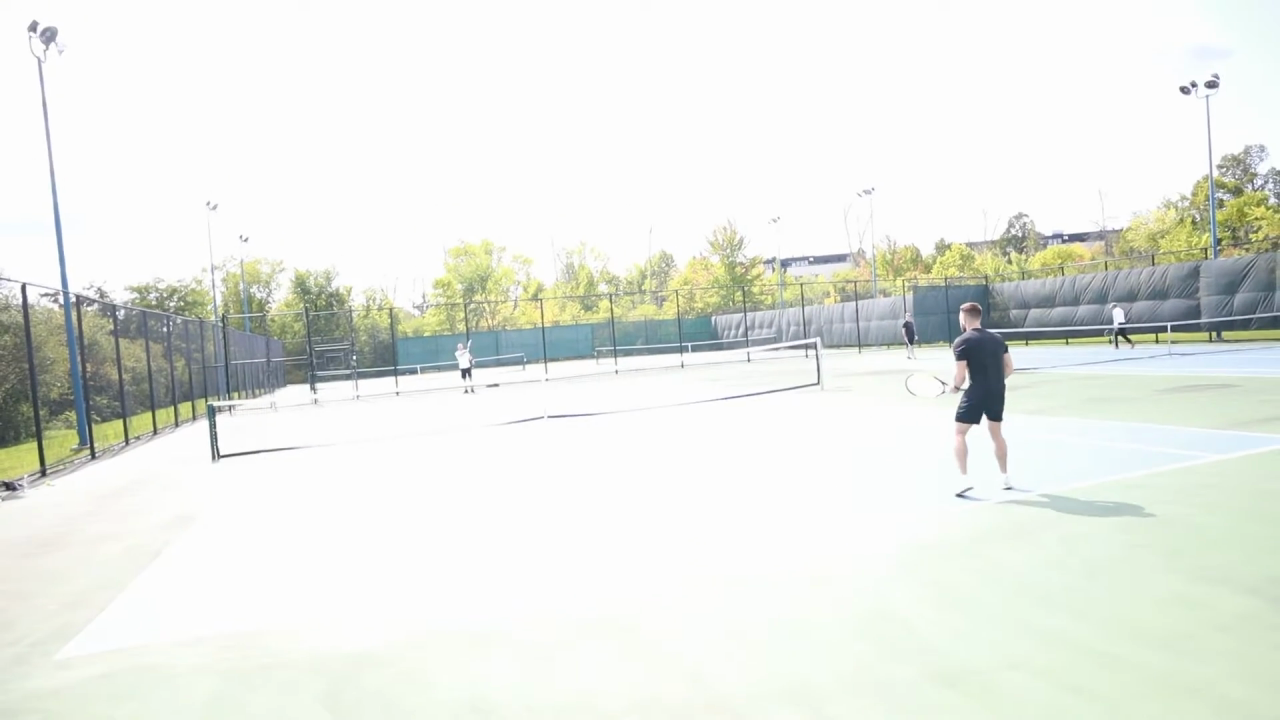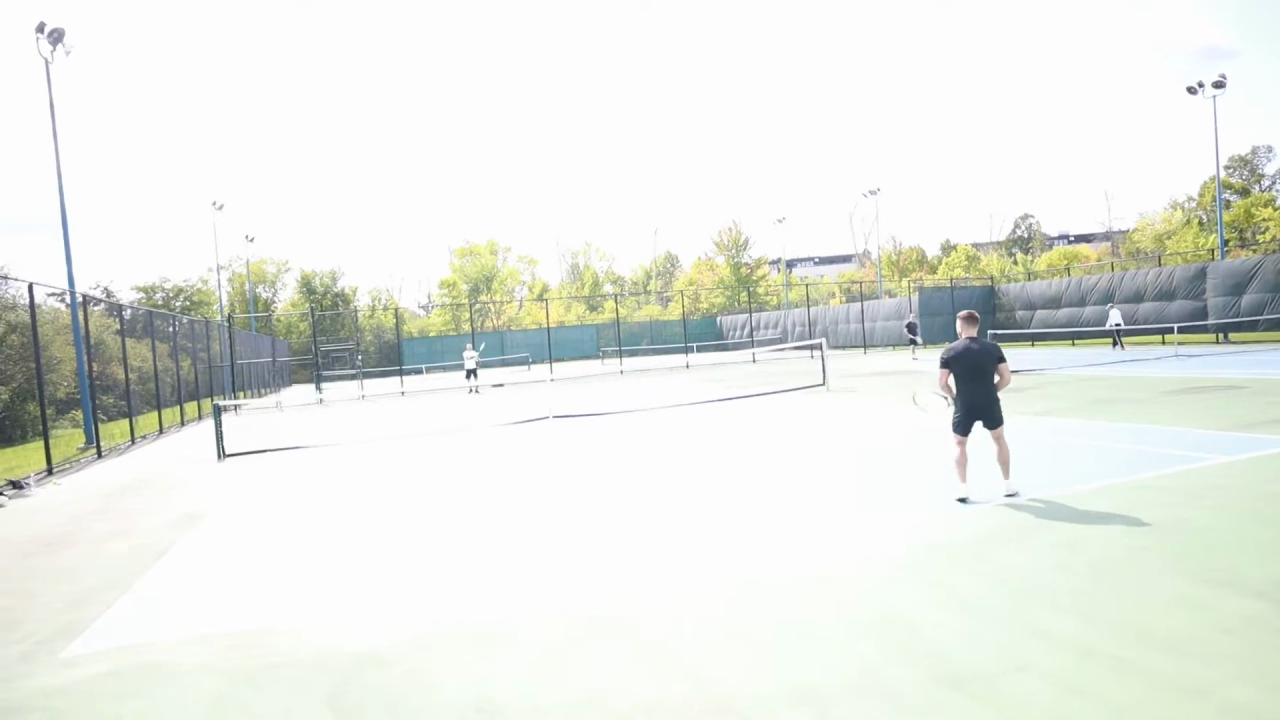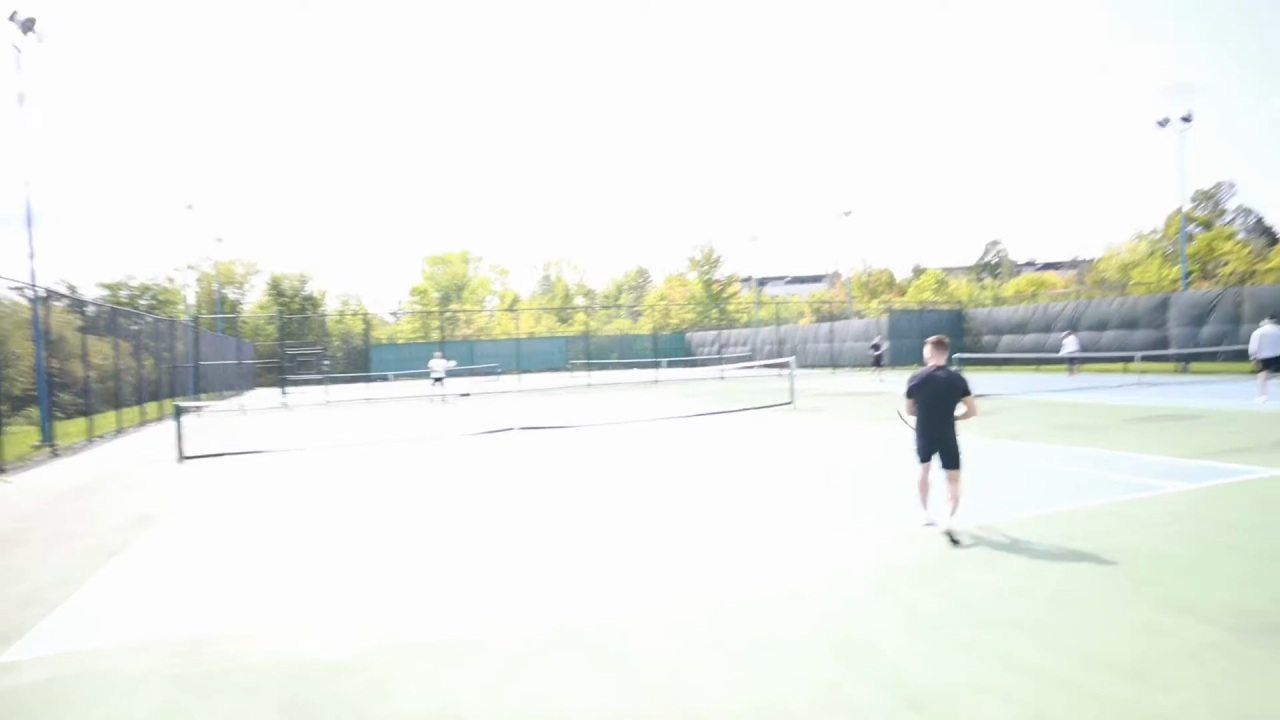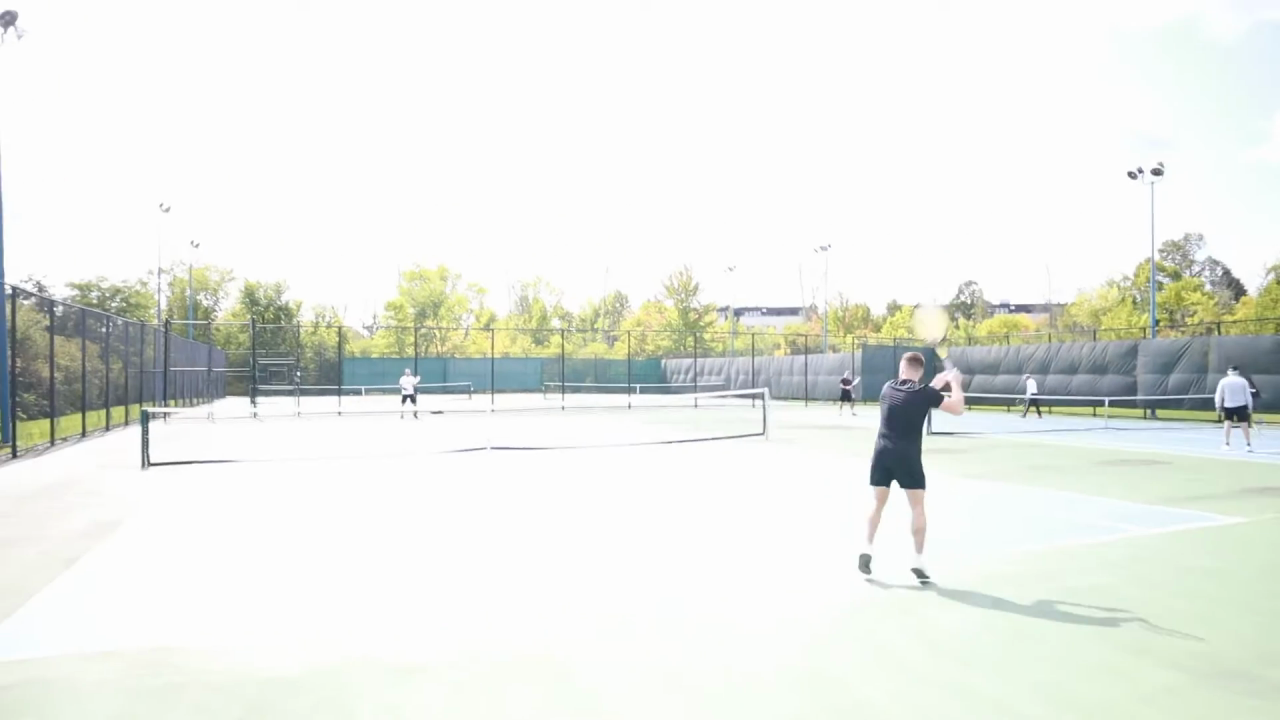
dt=0.3s
person 1, frame 1
left shoulder: (962, 341)
right shoulder: (997, 339)
left elbow: (961, 375)
right elbow: (1009, 368)
left wrist: (955, 386)
left hip: (976, 394)
right hip: (997, 393)
left knee: (959, 434)
right knee: (997, 434)
left ankle: (965, 480)
right ankle: (1005, 478)
person 1, frame 2
left shoulder: (950, 351)
right shoulder: (993, 348)
left elbow: (942, 383)
right elbow: (1006, 379)
left wrist: (953, 396)
left hip: (964, 405)
right hip: (989, 403)
left knee: (960, 445)
right knee: (999, 439)
left ankle: (962, 489)
right ankle: (1008, 485)
person 1, frame 3
left shoulder: (915, 378)
right shoulder: (957, 379)
left elbow: (909, 410)
right elbow: (972, 411)
left hip: (924, 435)
right hip: (946, 436)
left knee: (924, 469)
right knee: (953, 482)
left ankle: (926, 514)
right ankle: (948, 521)
person 1, frame 4
left shoulder: (888, 387)
right shoulder: (926, 391)
right elbow: (958, 408)
left wrist: (941, 379)
right wrist: (955, 382)
left hip: (882, 454)
right hip: (908, 456)
left knee: (878, 503)
right knee: (917, 507)
left ankle: (868, 550)
right ankle: (918, 561)
